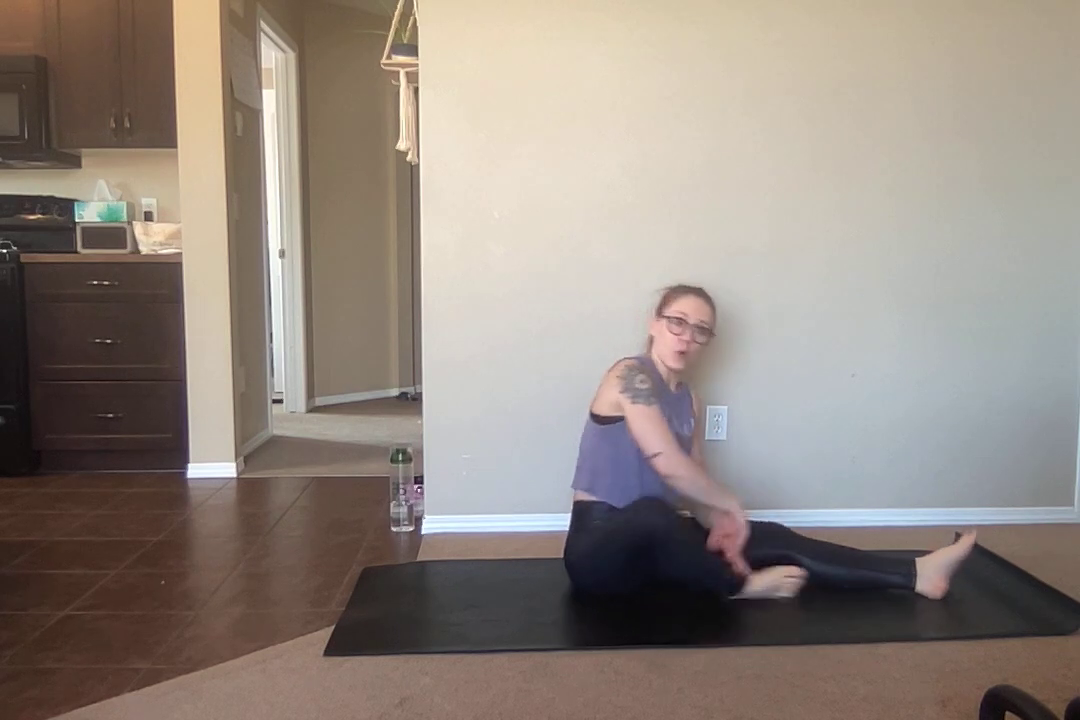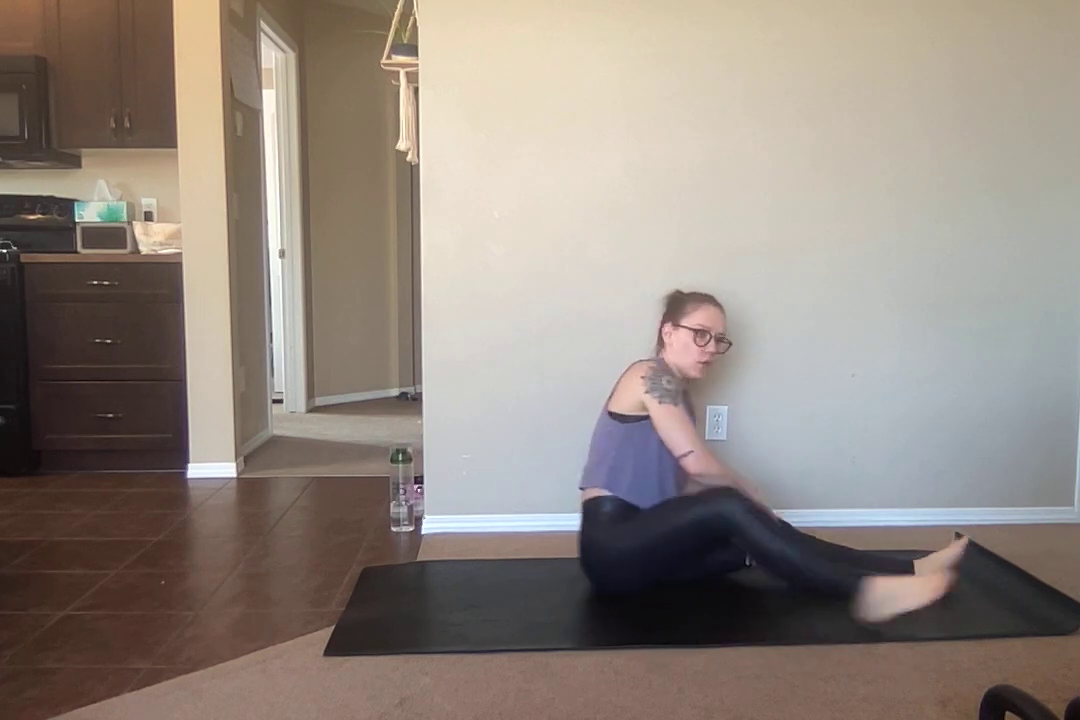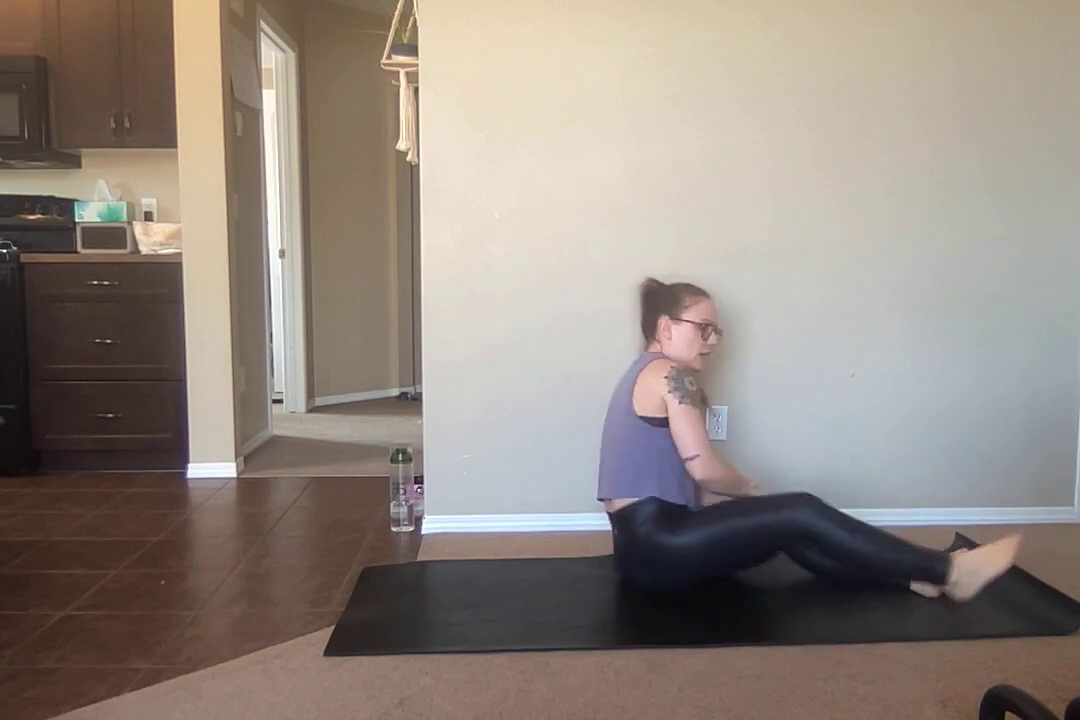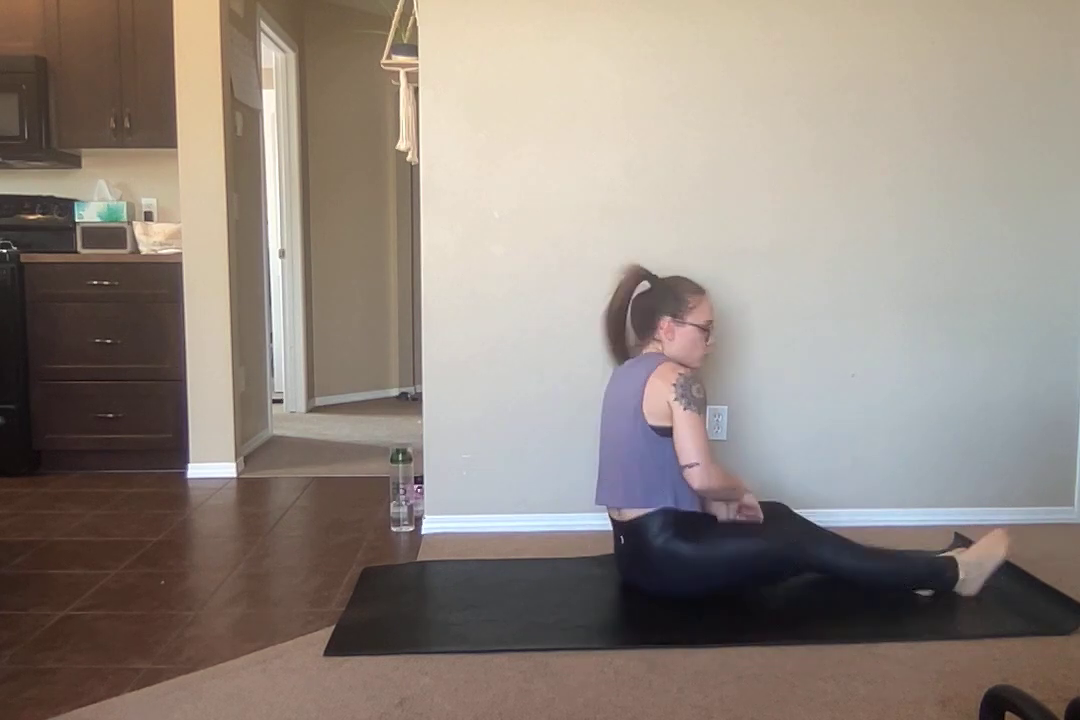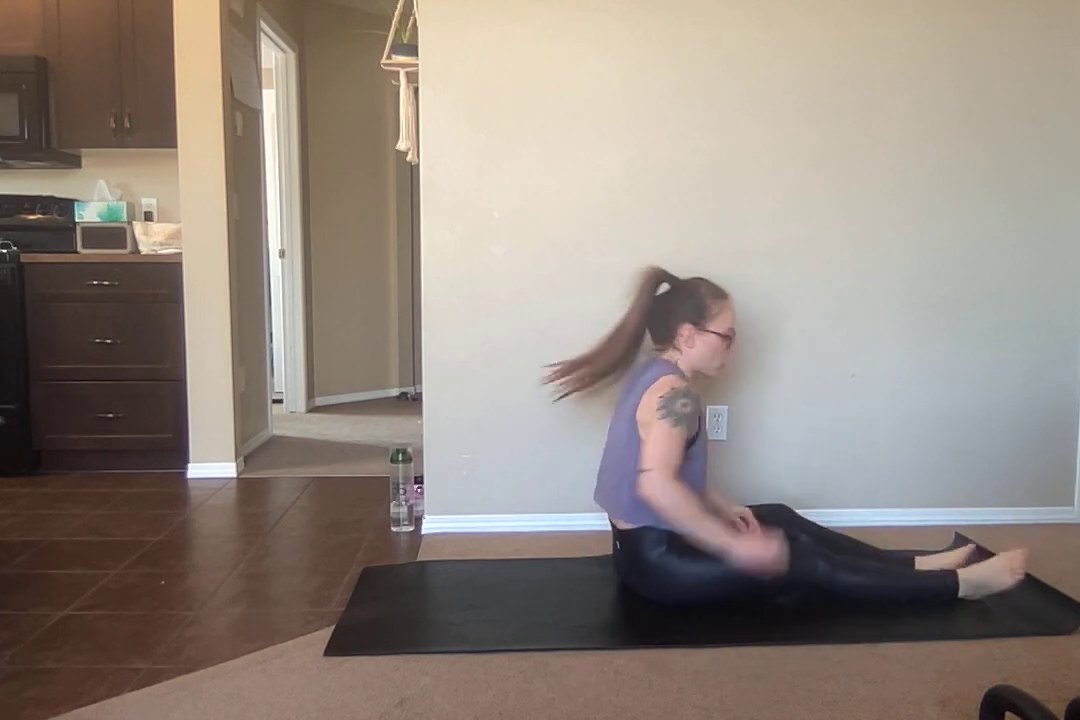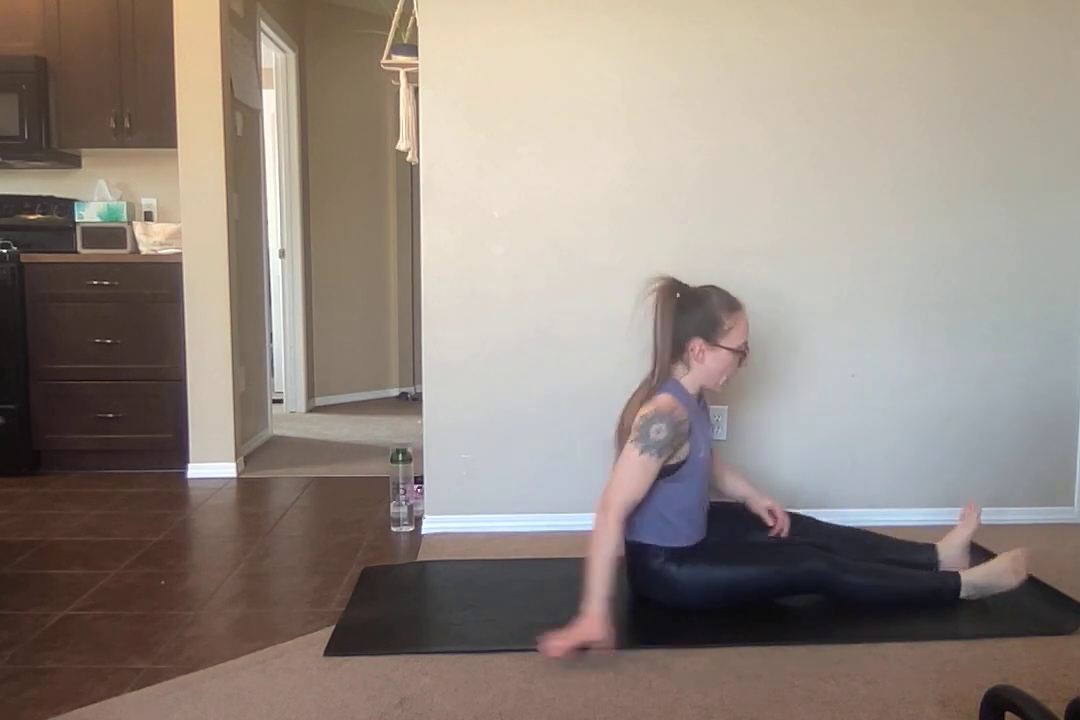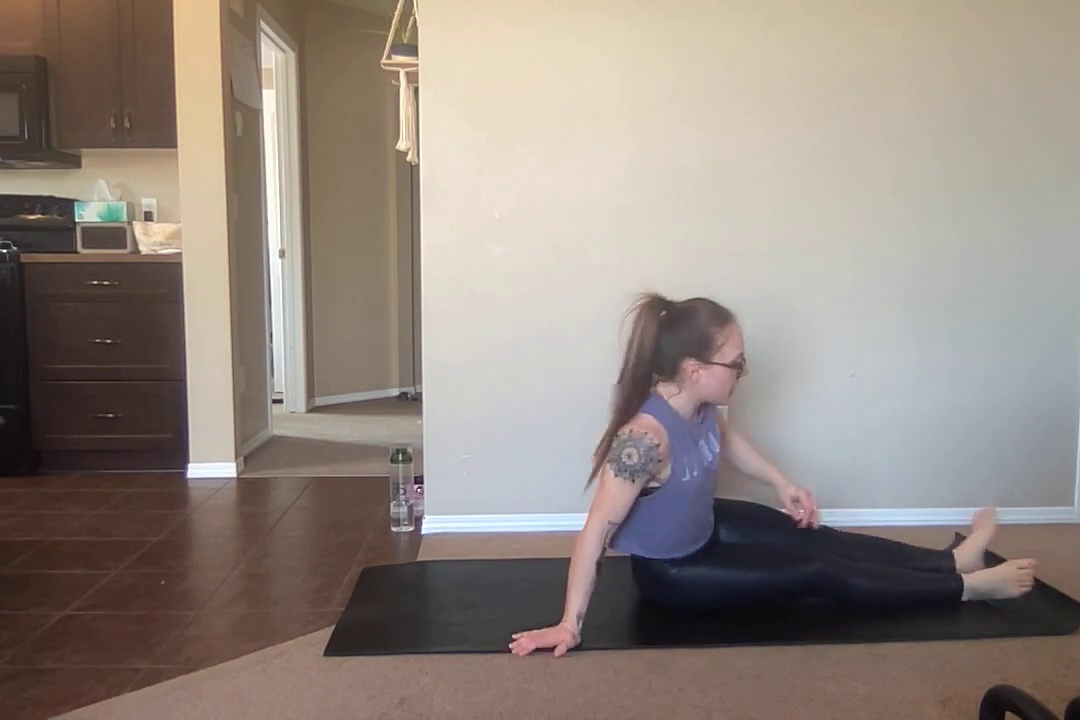
dt=0.2s
person 1, frame 1
left shoulder: (687, 398)
right shoulder: (631, 375)
left elbow: (692, 481)
right elbow: (669, 466)
left wrist: (720, 522)
right wrist: (729, 510)
left hip: (651, 541)
right hip: (598, 547)
left knee: (773, 540)
right knee: (652, 515)
left ankle: (916, 574)
right ankle: (738, 584)
person 1, frame 2
left shoulder: (680, 396)
right shoulder: (652, 377)
left elbow: (687, 484)
right elbow: (697, 464)
right wrist: (749, 493)
left hip: (635, 540)
right hip: (610, 546)
right knee: (728, 509)
left ankle: (907, 570)
right ankle: (864, 591)
person 1, frame 3
left shoulder: (642, 375)
right shoulder: (670, 375)
right elbow: (703, 466)
left wrist: (732, 502)
right wrist: (749, 489)
left hip: (640, 543)
right hip: (656, 546)
left knee: (777, 522)
right knee: (800, 512)
left ankle: (910, 573)
right ankle: (950, 572)
person 1, frame 4
left shoulder: (629, 376)
right shoulder: (677, 380)
right elbow: (701, 476)
left wrist: (725, 502)
right wrist: (740, 494)
left hip: (642, 544)
right hip: (666, 553)
left knee: (777, 522)
right knee: (811, 548)
left ankle: (916, 569)
right ankle: (957, 574)
person 1, frame 5
left shoulder: (655, 378)
right shoulder: (674, 393)
right elbow: (657, 487)
left wrist: (726, 511)
right wrist: (736, 546)
left hip: (647, 544)
right hip: (658, 557)
left knee: (780, 519)
right knee: (810, 566)
left ankle: (910, 568)
right ankle: (958, 584)
person 1, frame 6
left shoulder: (689, 393)
right shoulder: (666, 415)
right elbow: (612, 512)
left wrist: (752, 497)
right wrist: (595, 615)
left hip: (692, 532)
right hip: (665, 571)
left knee: (799, 530)
right knee: (817, 569)
left ankle: (937, 557)
right ankle: (962, 585)
person 1, frame 7
left shoulder: (697, 403)
right shoulder: (646, 437)
left elbow: (726, 440)
right elbow: (596, 533)
left wrist: (783, 482)
right wrist: (569, 624)
left hip: (707, 527)
right hip: (672, 574)
left knee: (819, 537)
right knee: (821, 573)
left ankle: (951, 561)
right ankle: (963, 589)
